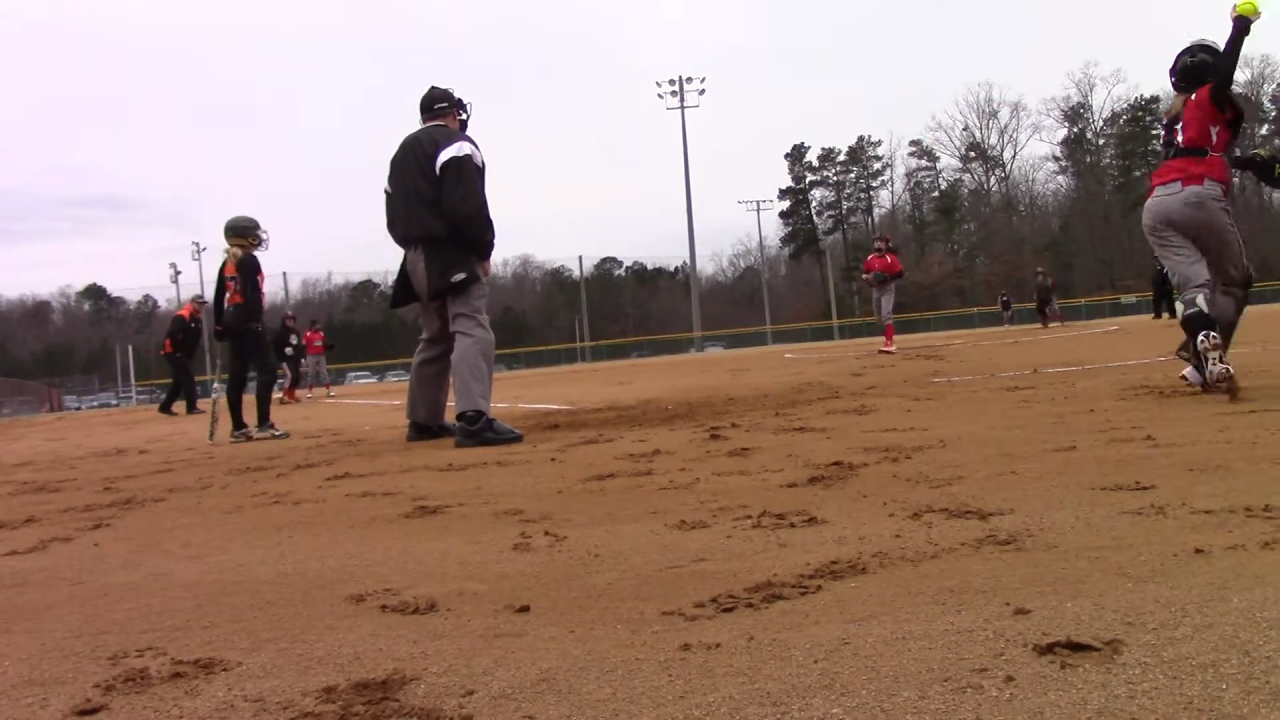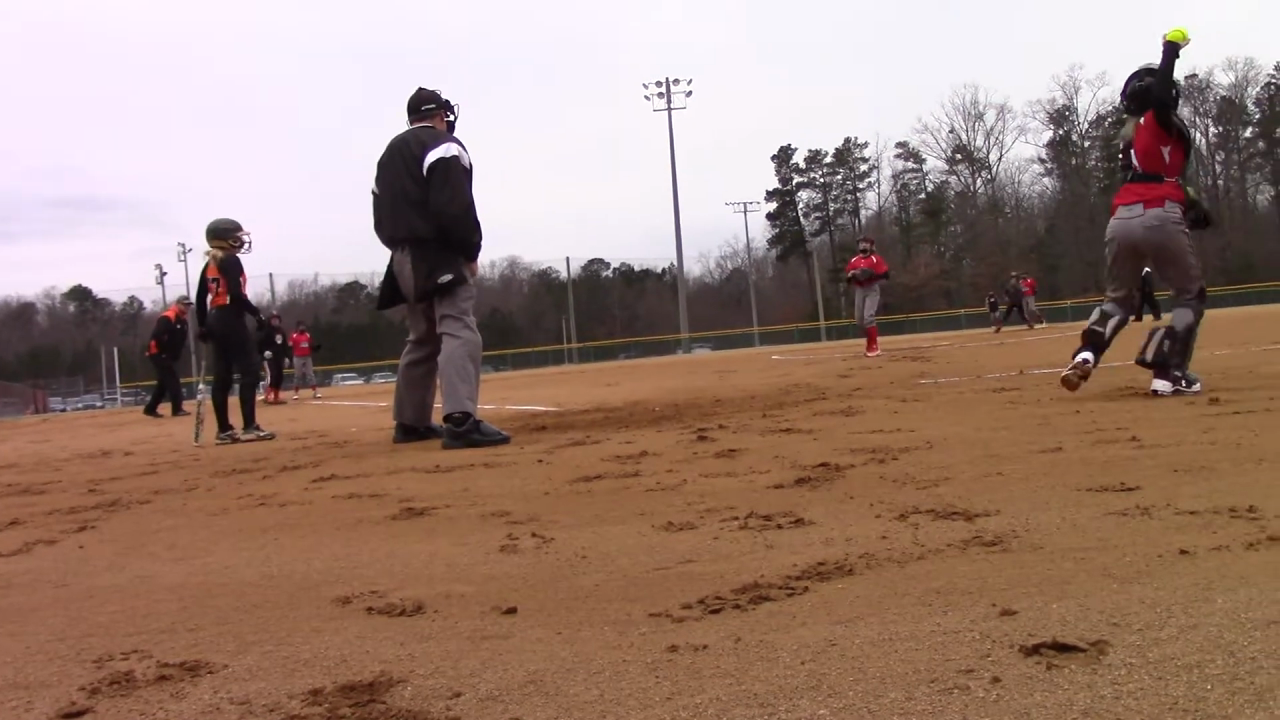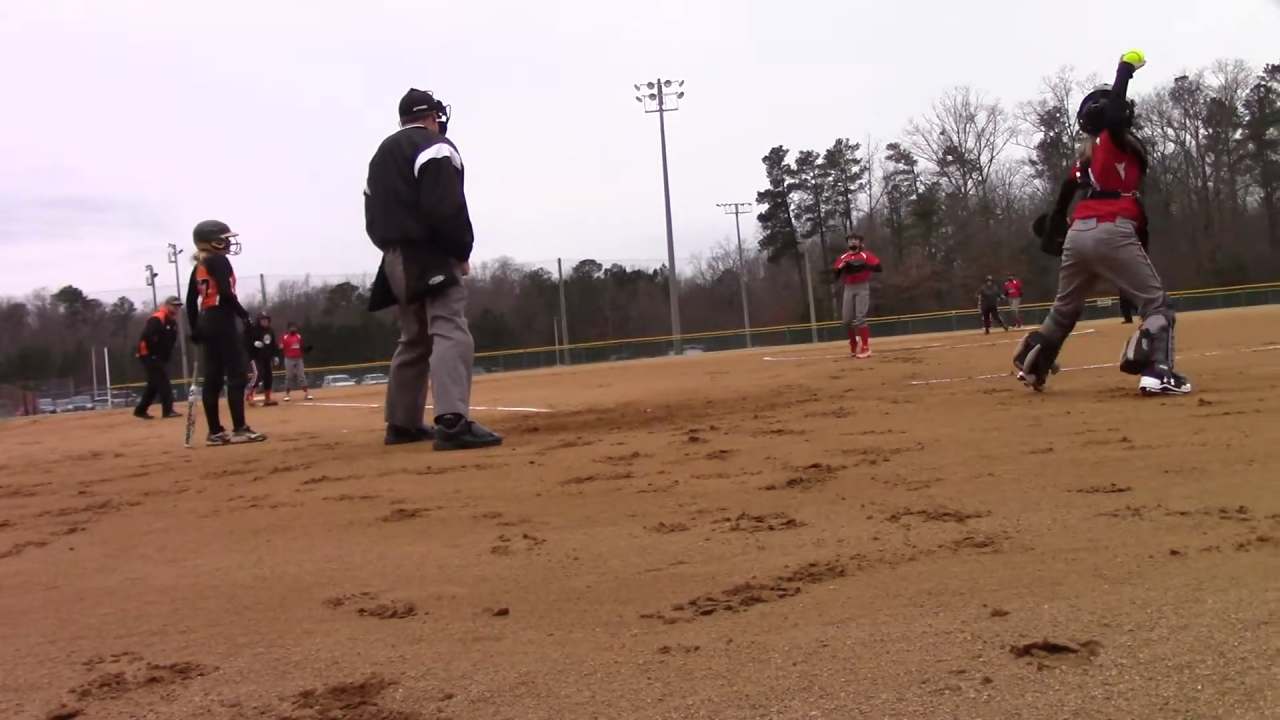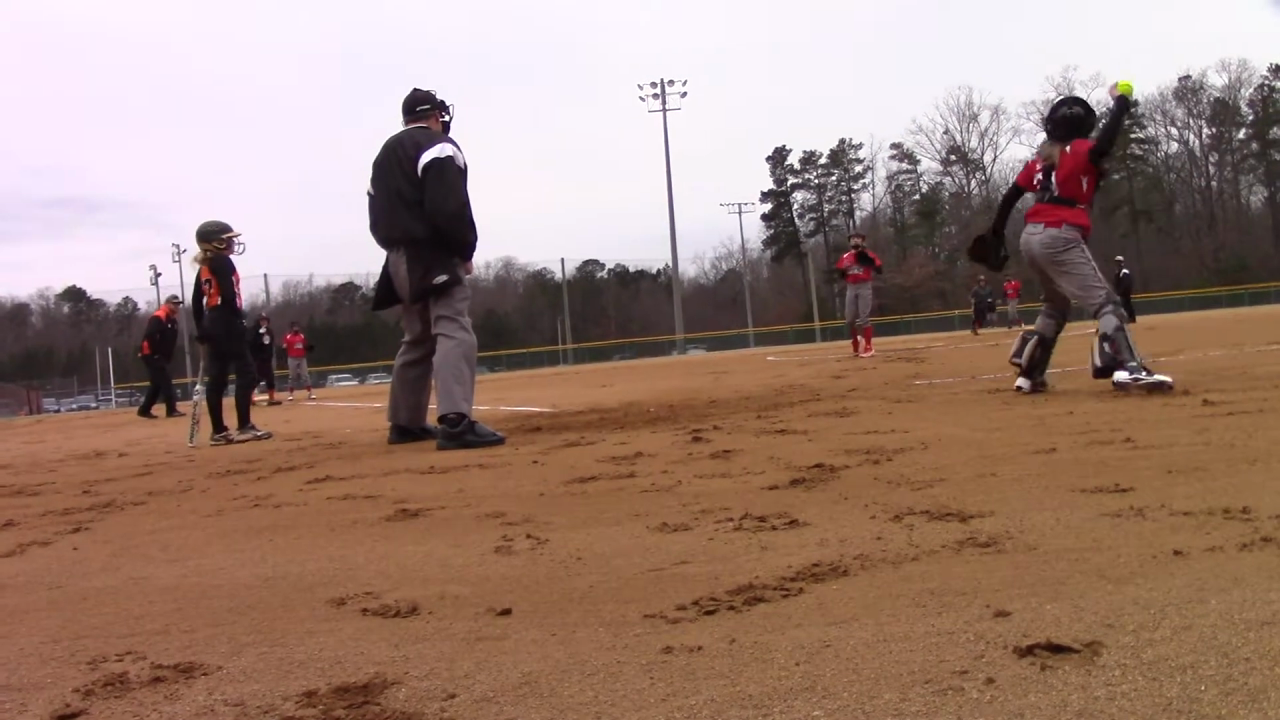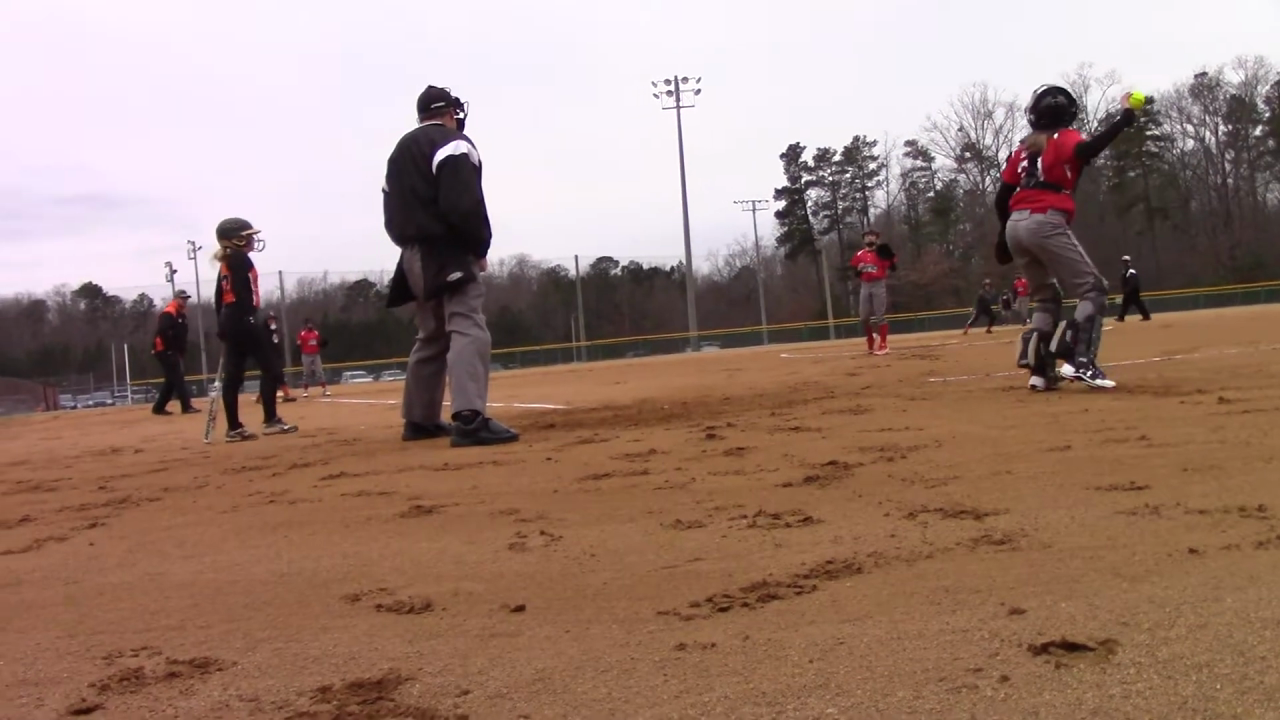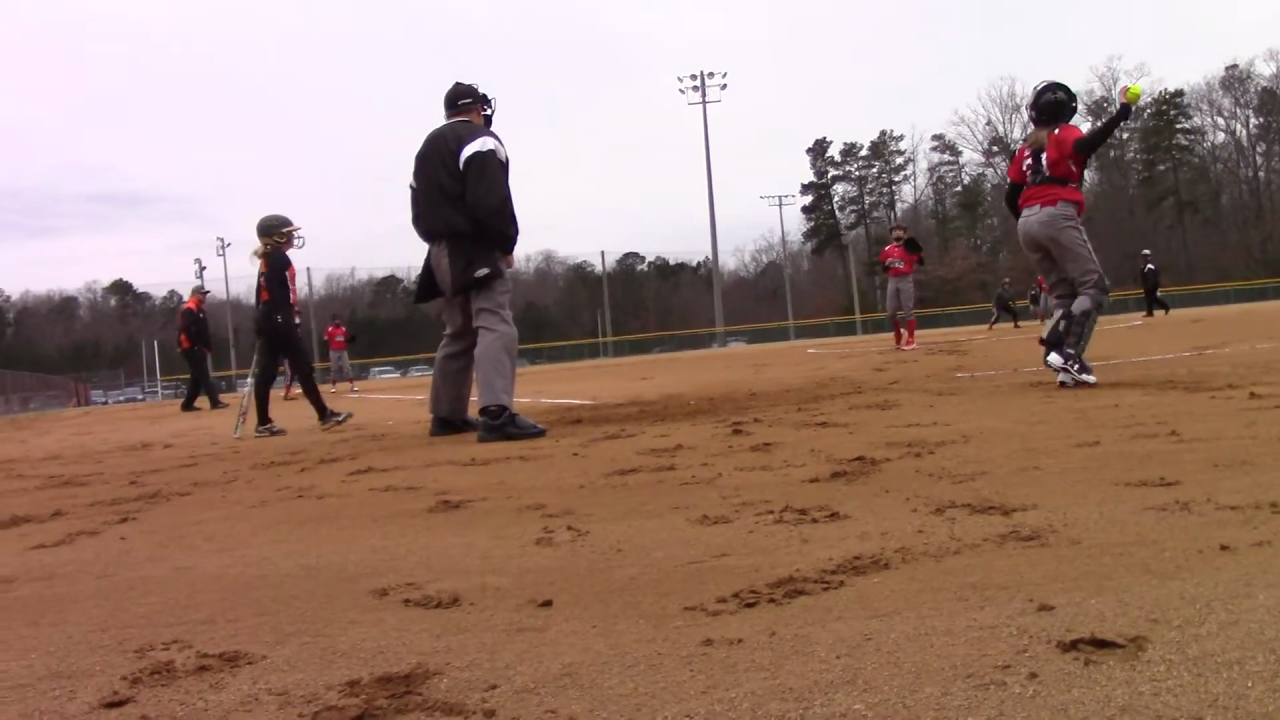
dt=0.2s
person 1, frame 1
left shoulder: (402, 153)
right shoulder: (457, 145)
left elbow: (394, 213)
right elbow: (468, 207)
left wrist: (414, 246)
right wrist: (484, 251)
left hip: (417, 258)
right hip: (451, 254)
left knee: (435, 337)
right knee: (472, 331)
left ankle: (424, 420)
right ankle: (474, 420)
person 1, frame 2
left shoulder: (389, 154)
right shoulder: (444, 147)
left elbow: (381, 214)
right elbow: (455, 208)
left wrist: (401, 247)
right wrist: (471, 251)
left hip: (404, 259)
right hip: (438, 256)
left knee: (422, 339)
right knee: (459, 332)
left ankle: (411, 421)
right ankle: (460, 422)
person 1, frame 3
left shoulder: (381, 155)
right shoulder: (436, 147)
left elbow: (373, 214)
right elbow: (446, 208)
left wrist: (393, 248)
right wrist: (462, 251)
left hip: (396, 260)
right hip: (429, 257)
left knee: (414, 340)
right knee: (450, 334)
left ankle: (402, 423)
right ankle: (452, 423)
person 1, frame 4
left shoulder: (384, 154)
right shoulder: (439, 147)
left elbow: (377, 215)
right elbow: (449, 208)
left wrist: (396, 248)
right wrist: (465, 251)
left hip: (400, 260)
right hip: (433, 256)
left knee: (417, 340)
right knee: (454, 333)
left ankle: (405, 422)
right ankle: (455, 423)
person 1, frame 5
left shoulder: (400, 152)
right shoulder: (454, 144)
left elbow: (392, 211)
right elbow: (464, 206)
left wrist: (411, 245)
right wrist: (480, 248)
left hip: (414, 257)
right hip: (448, 253)
left knee: (431, 337)
right knee: (468, 330)
left ankle: (420, 419)
right ankle: (470, 420)
person 1, frame 6
left shoulder: (427, 148)
right shoulder: (481, 141)
left elbow: (419, 208)
right elbow: (491, 202)
left wrist: (438, 241)
right wrist: (506, 244)
left hip: (442, 253)
right hip: (474, 249)
left knee: (459, 332)
right knee: (495, 326)
left ankle: (447, 414)
right ankle: (496, 415)
person 2, frame 1
left shoulder: (1174, 115)
right shoulder: (1210, 97)
right elbow: (1225, 67)
right wrist: (1241, 23)
left hip: (1157, 204)
right hip: (1199, 199)
left knee: (1193, 285)
right knee: (1236, 280)
left ankle: (1205, 341)
right ankle: (1202, 360)
person 2, frame 2
left shoulder: (1131, 133)
right shoulder: (1158, 121)
right elbow: (1160, 89)
left wrist: (1188, 199)
right wrist: (1171, 47)
left hip: (1120, 221)
right hip: (1161, 218)
left knee: (1119, 299)
right knee: (1190, 295)
left ankle: (1087, 351)
right ankle: (1168, 373)
person 2, frame 3
left shoulder: (1085, 152)
right shoulder: (1115, 141)
left elbow: (1065, 191)
right elbow: (1117, 112)
left wrist: (1056, 224)
right wrist: (1125, 70)
left hip: (1077, 234)
right hip: (1114, 233)
left knee: (1066, 307)
right knee: (1156, 303)
left ankle: (1030, 367)
right ankle: (1156, 372)
person 2, frame 4
left shoulder: (1040, 157)
right shoulder: (1082, 149)
left elbow: (1010, 197)
right elbow: (1102, 145)
left wrist: (996, 234)
right wrist: (1119, 103)
left hip: (1031, 237)
right hip: (1061, 240)
left knee: (1057, 304)
right knee: (1105, 304)
left ankle: (1029, 373)
right ankle: (1127, 367)
person 2, frame 5
left shoulder: (1021, 149)
right shoulder: (1066, 138)
left elbow: (1002, 197)
right elbow: (1086, 150)
left wrist: (1005, 233)
right wrist: (1125, 117)
left hip: (1015, 226)
right hip: (1047, 223)
left knee: (1046, 298)
right knee: (1092, 290)
left ankle: (1040, 371)
right ankle: (1080, 361)
person 2, frame 6
left shoulder: (1024, 147)
right shoulder: (1067, 134)
left elbow: (1011, 196)
right elbow: (1086, 145)
right wrist: (1121, 110)
left hip: (1027, 223)
right hip: (1058, 217)
left knee: (1064, 293)
right knee: (1094, 287)
left ankle: (1070, 366)
right ankle: (1065, 352)
person 3, frame 1
left shoulder: (227, 263)
right shoulder: (249, 260)
left elbow: (219, 296)
right elbow: (249, 293)
left wrist: (219, 325)
right wrist: (256, 321)
left hip: (232, 319)
right hip: (247, 319)
left knee: (237, 375)
right knee: (266, 371)
left ankle: (238, 428)
right ankle: (264, 425)
person 3, frame 2
left shoulder: (209, 265)
right shoulder: (231, 261)
left elbow: (200, 298)
right elbow: (236, 293)
left wrist: (202, 326)
right wrist: (257, 314)
left hip: (215, 321)
right hip: (231, 320)
left knee: (222, 377)
right knee: (249, 373)
left ankle: (224, 430)
right ankle: (250, 427)
person 3, frame 3
left shoulder: (199, 267)
right shoulder: (219, 261)
left elbow: (191, 301)
right elbow: (226, 293)
left wrist: (195, 329)
right wrist: (245, 315)
left hip: (206, 323)
right hip: (221, 321)
left knee: (212, 378)
right knee: (237, 375)
left ankle: (215, 432)
right ankle: (239, 429)
person 3, frame 4
left shoulder: (204, 267)
right shoulder: (222, 261)
left elbow: (196, 301)
right elbow: (227, 293)
left wrist: (201, 329)
right wrist: (240, 319)
left hip: (211, 323)
right hip: (225, 322)
left knee: (217, 378)
right knee: (246, 373)
left ankle: (219, 431)
right ankle: (244, 427)
person 3, frame 5
left shoulder: (226, 262)
right shoulder: (240, 258)
left elbow: (219, 295)
right elbow: (240, 289)
left wrist: (223, 326)
right wrist: (250, 316)
left hip: (230, 320)
right hip: (243, 319)
left knee: (233, 374)
right knee: (269, 368)
left ankle: (234, 428)
right ankle: (271, 420)
person 3, frame 6
left shoulder: (266, 260)
right shoulder: (278, 256)
left elbow: (260, 291)
right elbow: (272, 286)
left wrist: (260, 322)
right wrist: (279, 314)
left hip: (267, 318)
right hip: (279, 318)
left knee: (266, 371)
right knee: (303, 367)
left ankle: (263, 423)
right ankle: (325, 415)
